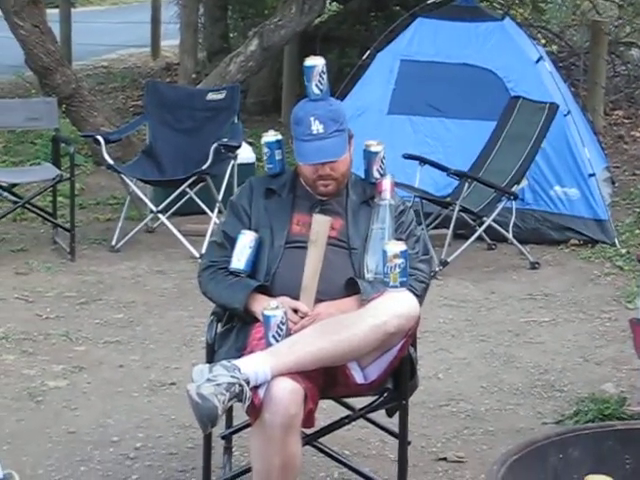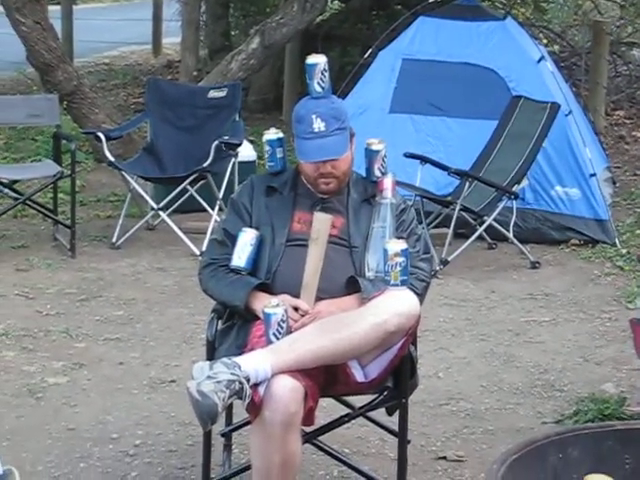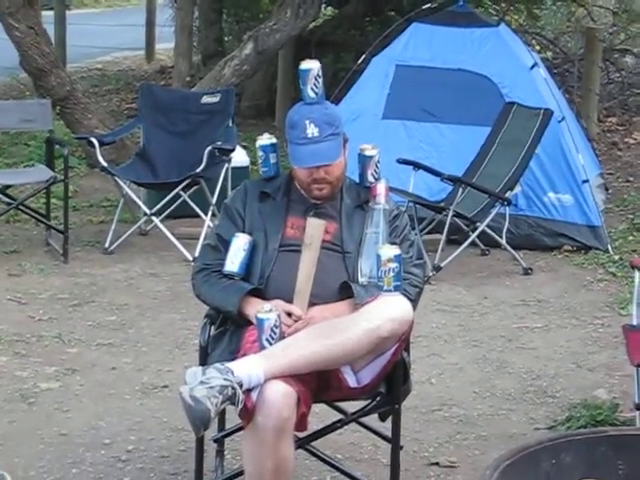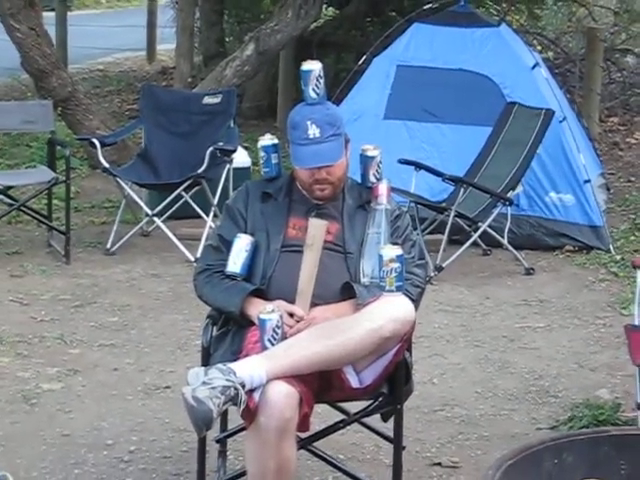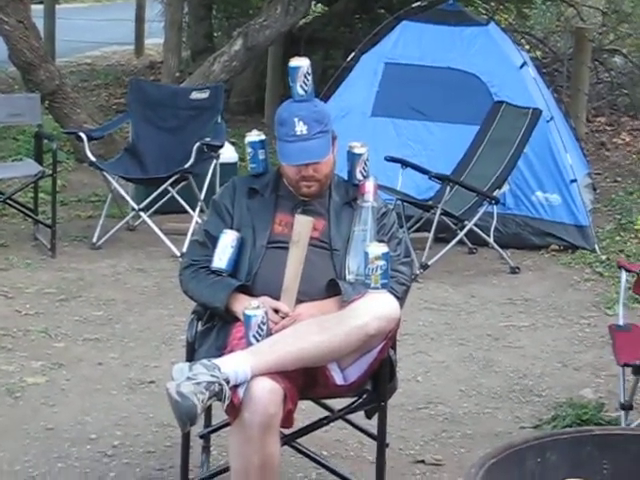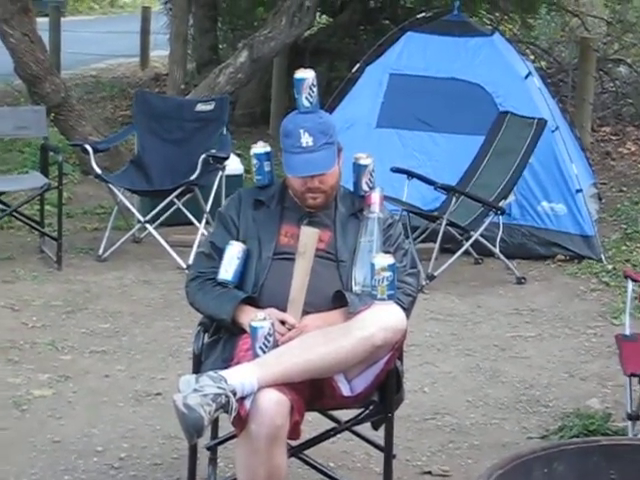
dt=0.2s
person 1, frame 1
right shoulder: (258, 196)
left elbow: (415, 277)
right elbow: (212, 271)
left wrist: (345, 309)
right wrist: (259, 303)
left hip: (358, 346)
right hip: (277, 337)
left knee: (402, 307)
right knee: (280, 398)
left ankle: (241, 373)
person 1, frame 2
right shoulder: (259, 193)
left elbow: (417, 276)
right elbow: (213, 268)
left wrist: (345, 307)
right wrist: (260, 300)
left hip: (359, 344)
right hip: (277, 335)
left knee: (403, 307)
right knee: (281, 396)
left ankle: (242, 371)
person 1, frame 3
right shoulder: (253, 199)
left elbow: (410, 282)
right elbow: (206, 274)
left wrist: (339, 312)
right wrist: (253, 306)
left hip: (352, 351)
right hip: (271, 341)
left knee: (395, 312)
right knee: (274, 400)
left ankle: (234, 376)
person 1, frame 4
right shoulder: (254, 200)
left elbow: (412, 282)
right elbow: (208, 274)
left wrist: (341, 312)
right wrist: (255, 307)
left hip: (354, 352)
right hip: (273, 341)
left knee: (398, 312)
right knee: (276, 402)
left ankle: (237, 377)
person 1, frame 5
right shoulder: (241, 195)
left elbow: (397, 280)
right elbow: (194, 270)
left wrist: (325, 309)
right wrist: (240, 302)
left hip: (339, 348)
right hip: (257, 336)
left knee: (383, 309)
right knee: (261, 397)
left ankle: (221, 373)
person 1, frame 6
right shoulder: (247, 207)
left elbow: (403, 291)
right elbow: (200, 282)
left wrist: (331, 321)
right wrist: (247, 314)
left hip: (346, 358)
right hip: (265, 347)
left knee: (389, 320)
right knee: (267, 409)
left ankle: (227, 384)
